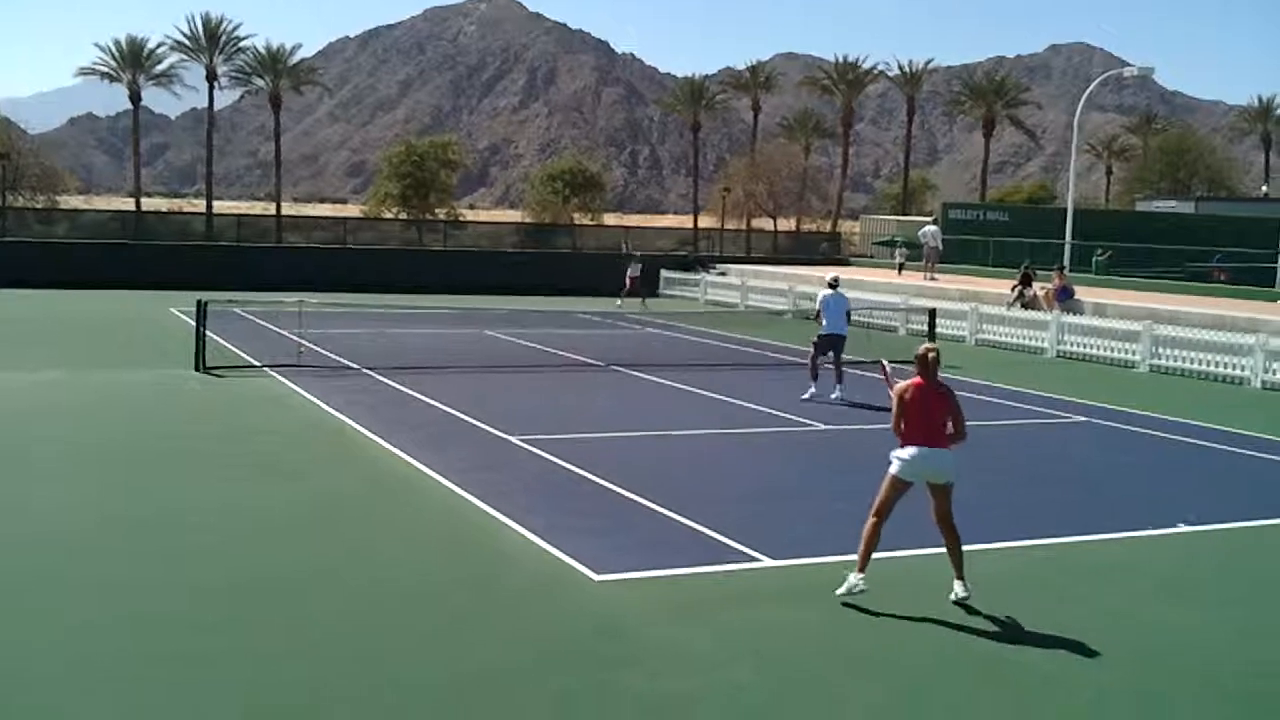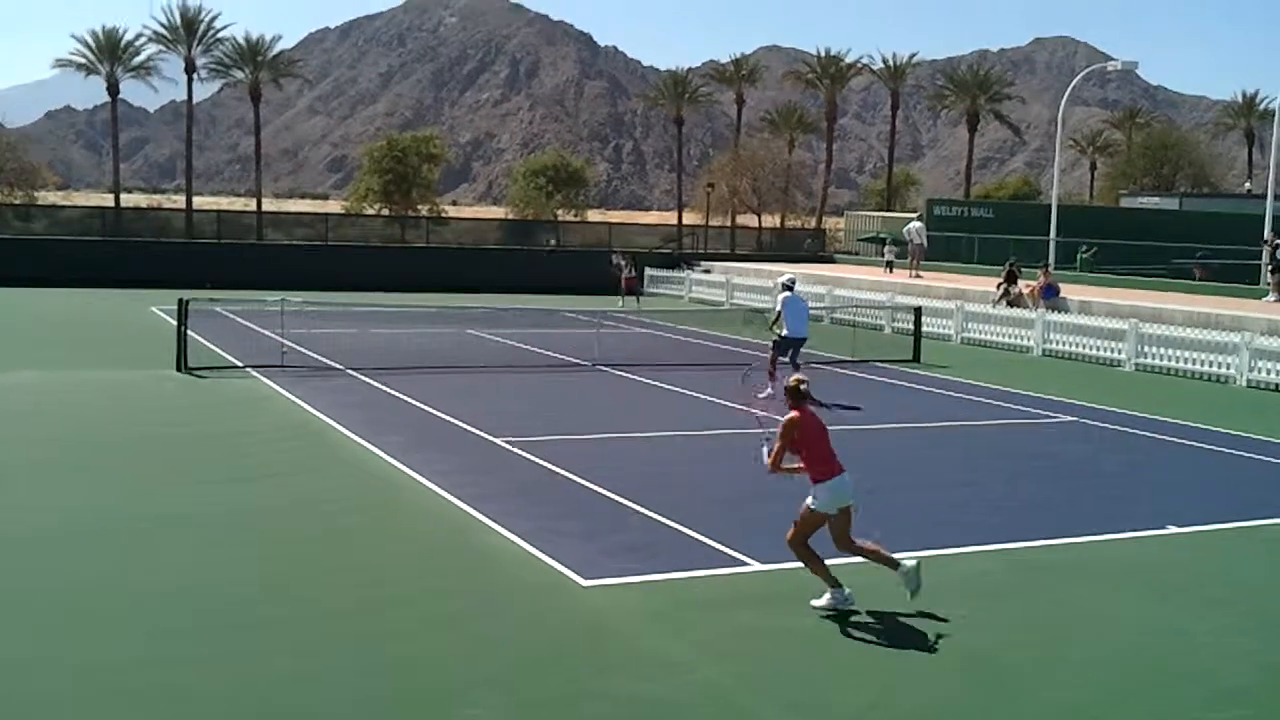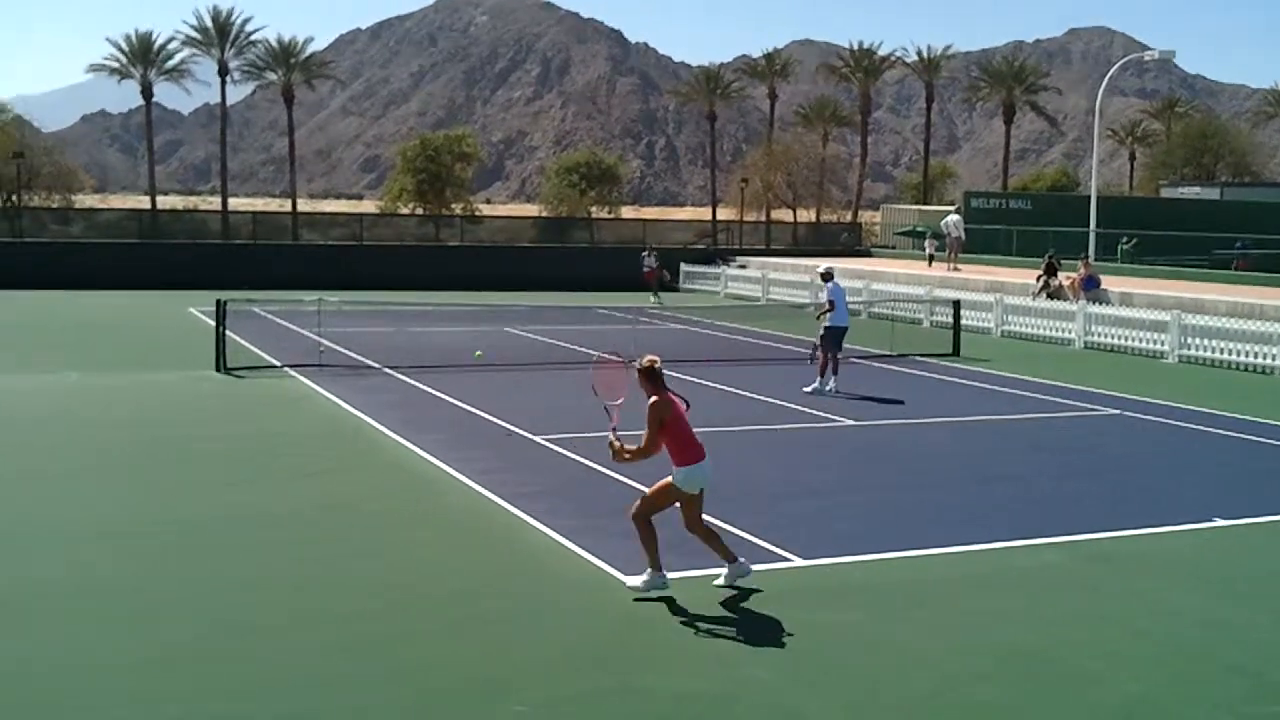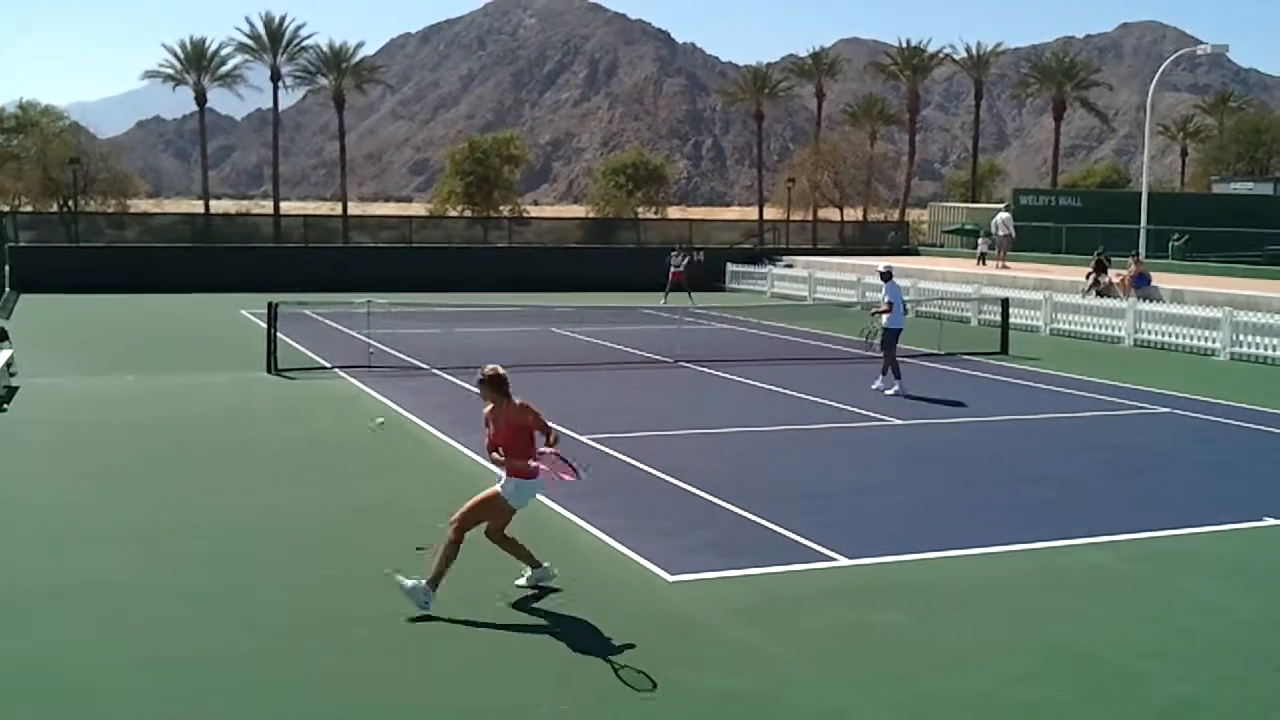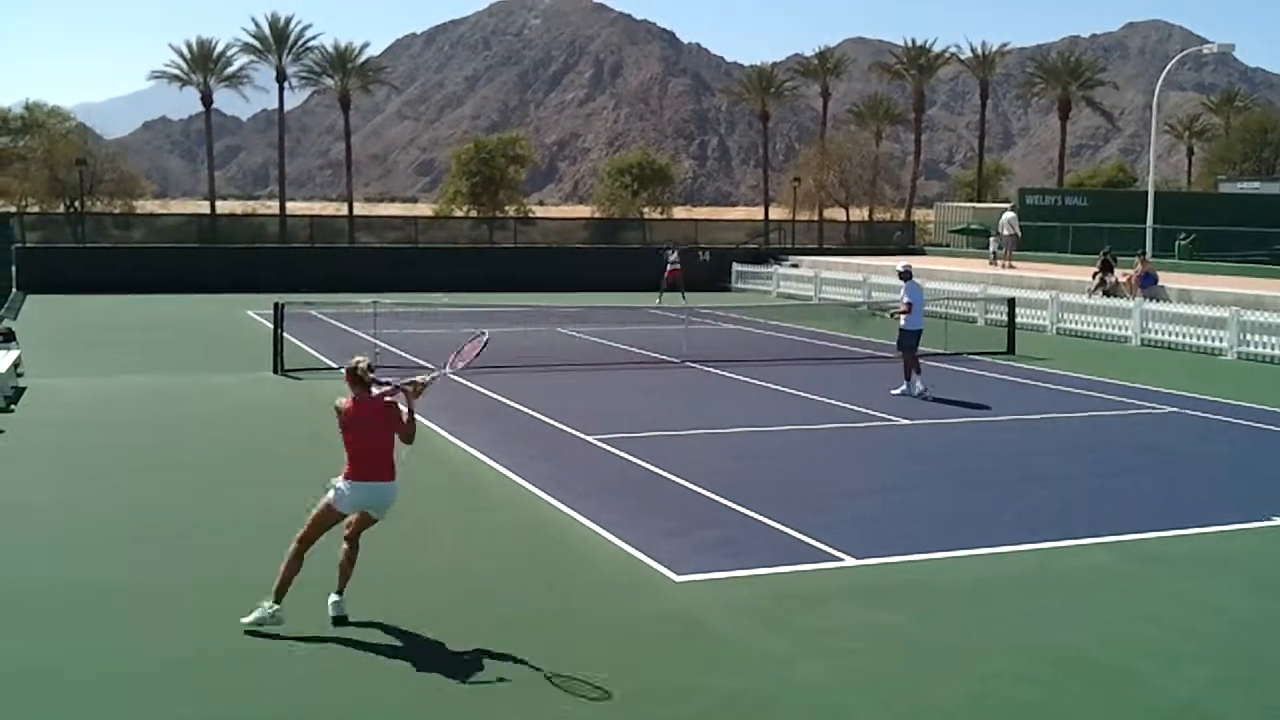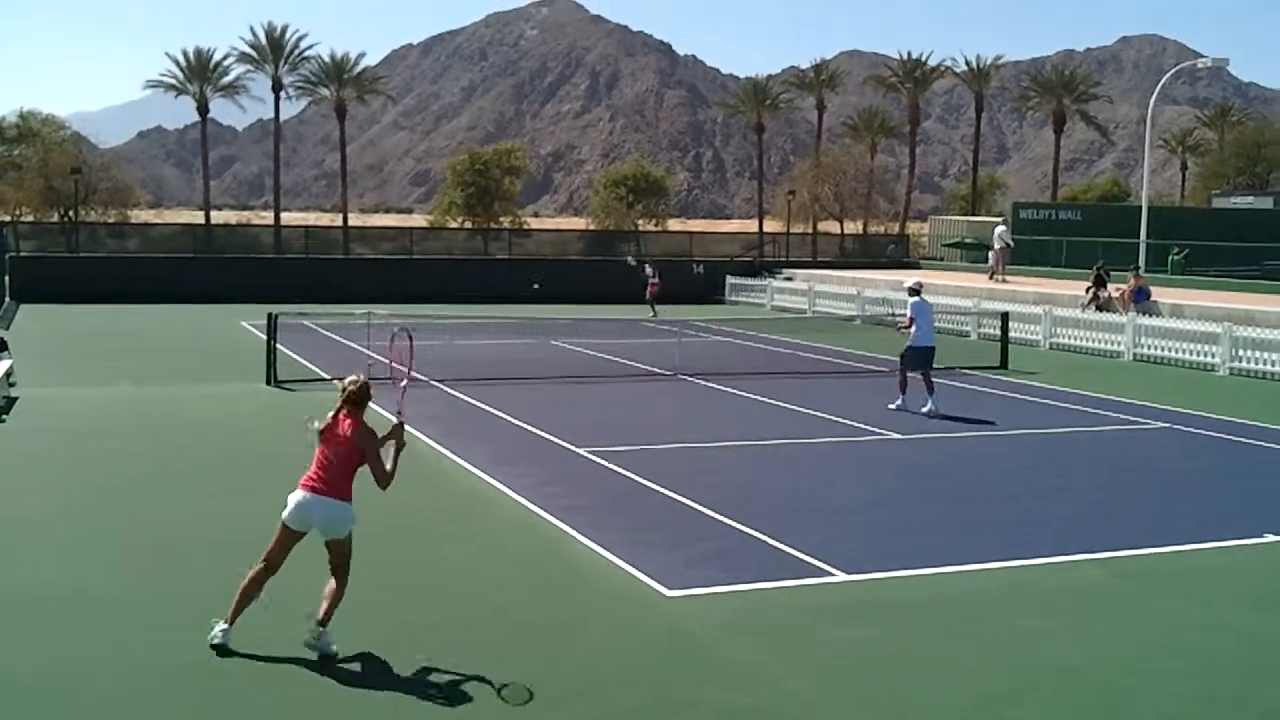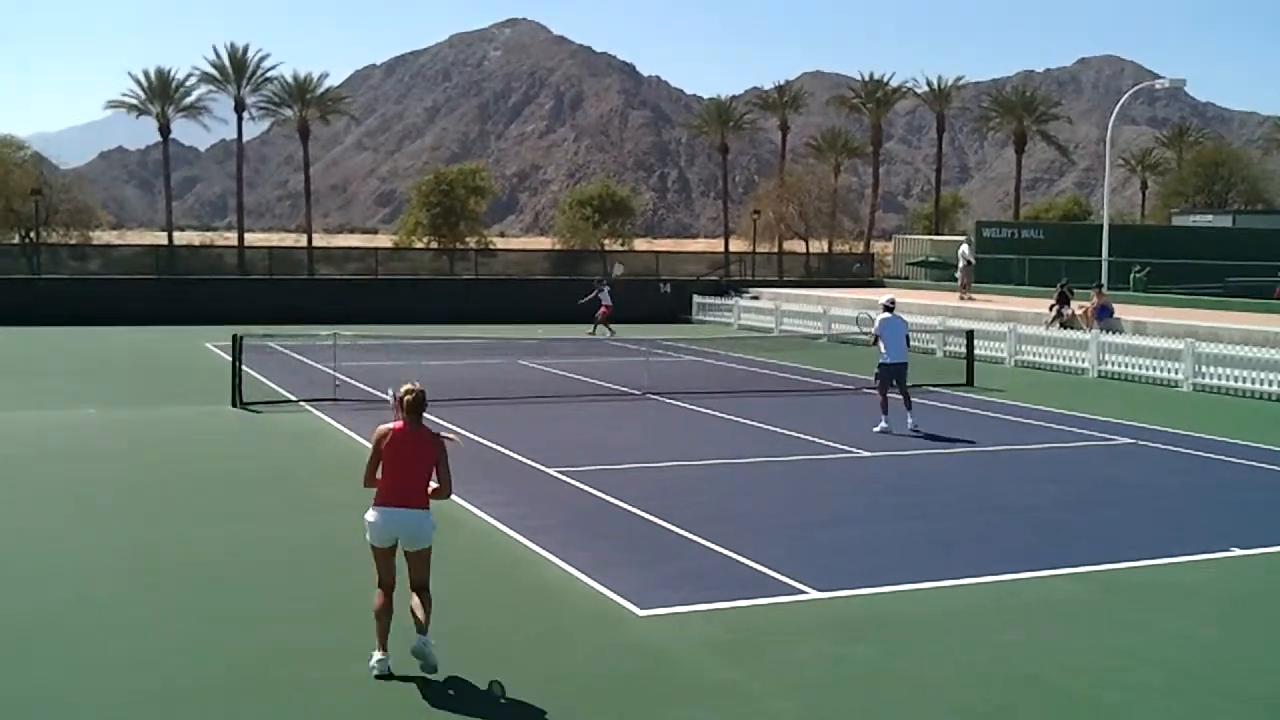
dt=0.4s
person 1, frame 1
left shoulder: (903, 389)
right shoulder: (947, 392)
left elbow: (896, 429)
right elbow: (960, 434)
left hip: (911, 456)
right hip: (941, 459)
left knee: (877, 516)
right knee: (946, 523)
left ankle: (858, 576)
right ankle: (960, 583)
person 1, frame 2
left shoulder: (790, 421)
right shoulder: (815, 418)
left elbow: (772, 467)
left wrist: (769, 457)
right wrist: (784, 467)
left hip: (827, 490)
right hip: (841, 482)
left knee: (795, 540)
right knee: (846, 544)
left ankle: (837, 592)
right ankle: (904, 567)
person 1, frame 3
left shoulder: (655, 405)
right shoulder: (670, 397)
left elbow: (646, 451)
right elbow: (662, 443)
left wrist: (619, 448)
right wrist: (627, 454)
left hip: (689, 472)
right hip: (695, 465)
left knee: (639, 513)
right knee: (694, 525)
left ankle: (656, 575)
right ankle: (735, 565)
person 1, frame 4
left shoulder: (521, 408)
right shoulder: (490, 412)
left elbow: (551, 434)
right elbow: (493, 453)
right wrist: (511, 461)
left hip: (521, 485)
right hip: (513, 480)
left knee: (458, 525)
right knee: (494, 532)
left ankle: (428, 590)
right ankle: (538, 569)
person 1, frame 5
left shoulder: (343, 406)
right shoulder: (389, 405)
right elbow: (408, 438)
right wrist: (410, 402)
left hip: (353, 488)
right hip: (386, 491)
left knee: (302, 542)
right knee: (351, 536)
left ankle: (274, 607)
right ankle: (338, 599)
person 1, frame 6
left shoulder: (329, 420)
right shoulder: (365, 433)
right elbow: (383, 483)
left wrist: (388, 437)
right wrist: (397, 450)
left hip: (303, 500)
right hip: (336, 509)
left knee: (268, 565)
right knee: (340, 572)
left ankle: (225, 627)
right ankle: (320, 629)
person 1, frame 7
left shoulder: (383, 433)
right shoulder: (437, 441)
left elbow: (368, 481)
right elbow: (446, 491)
left hip: (382, 515)
right hip: (417, 519)
left knee: (385, 587)
right knee: (420, 587)
left ankle: (381, 655)
right ankle: (422, 637)
